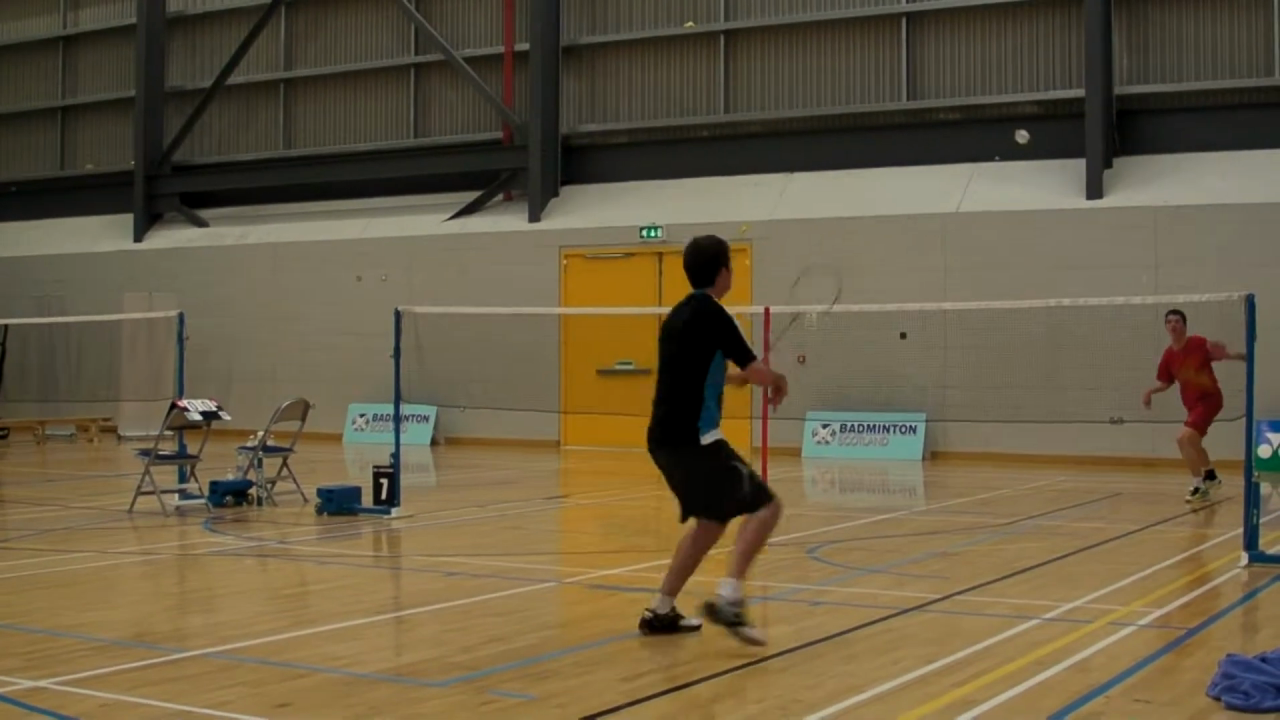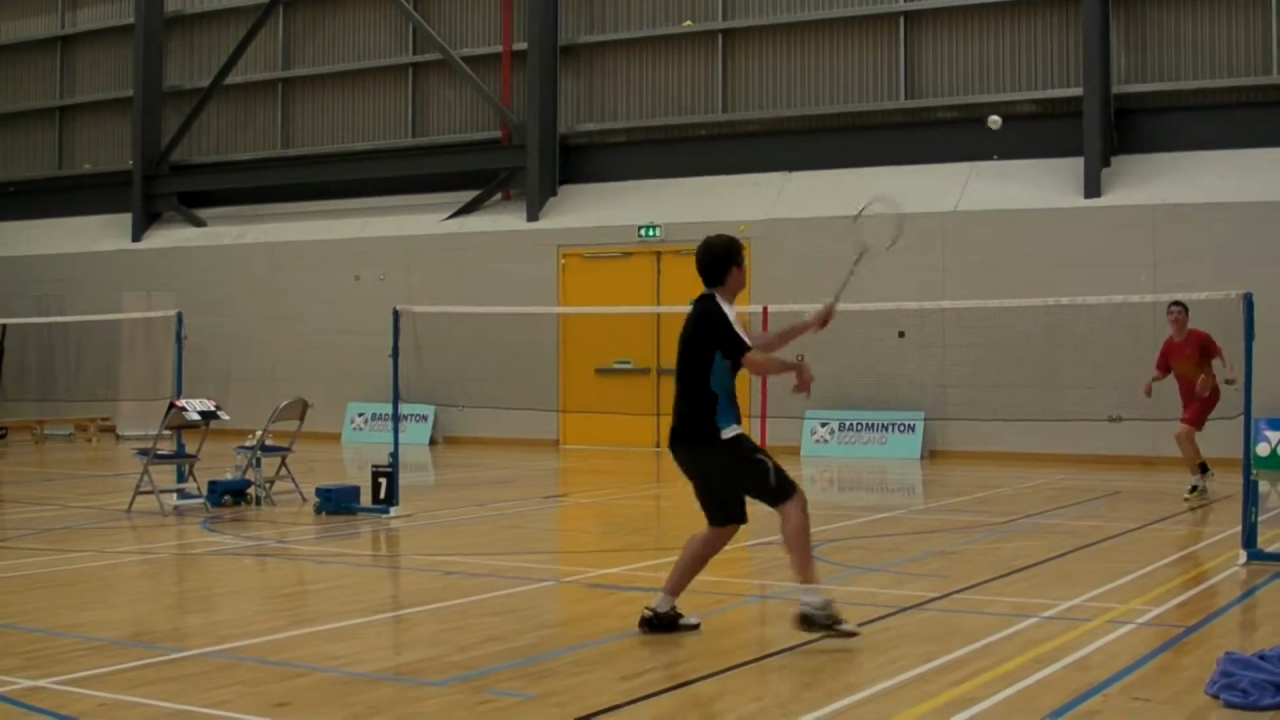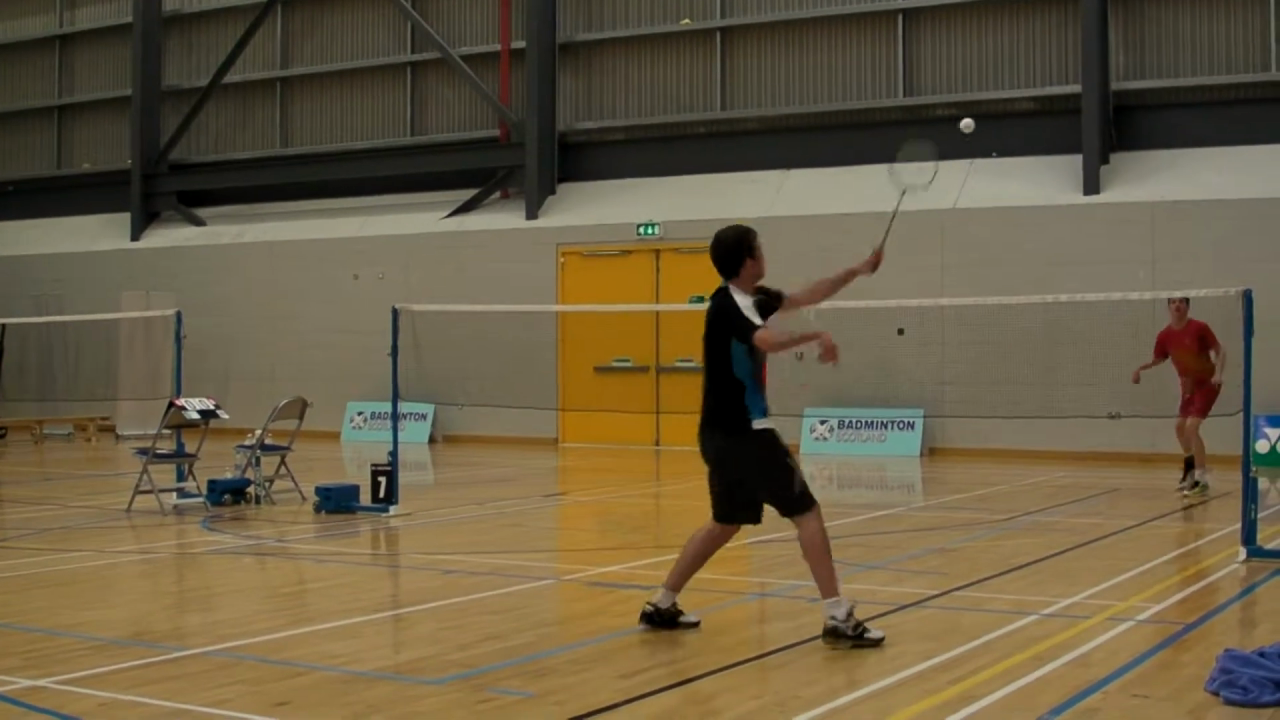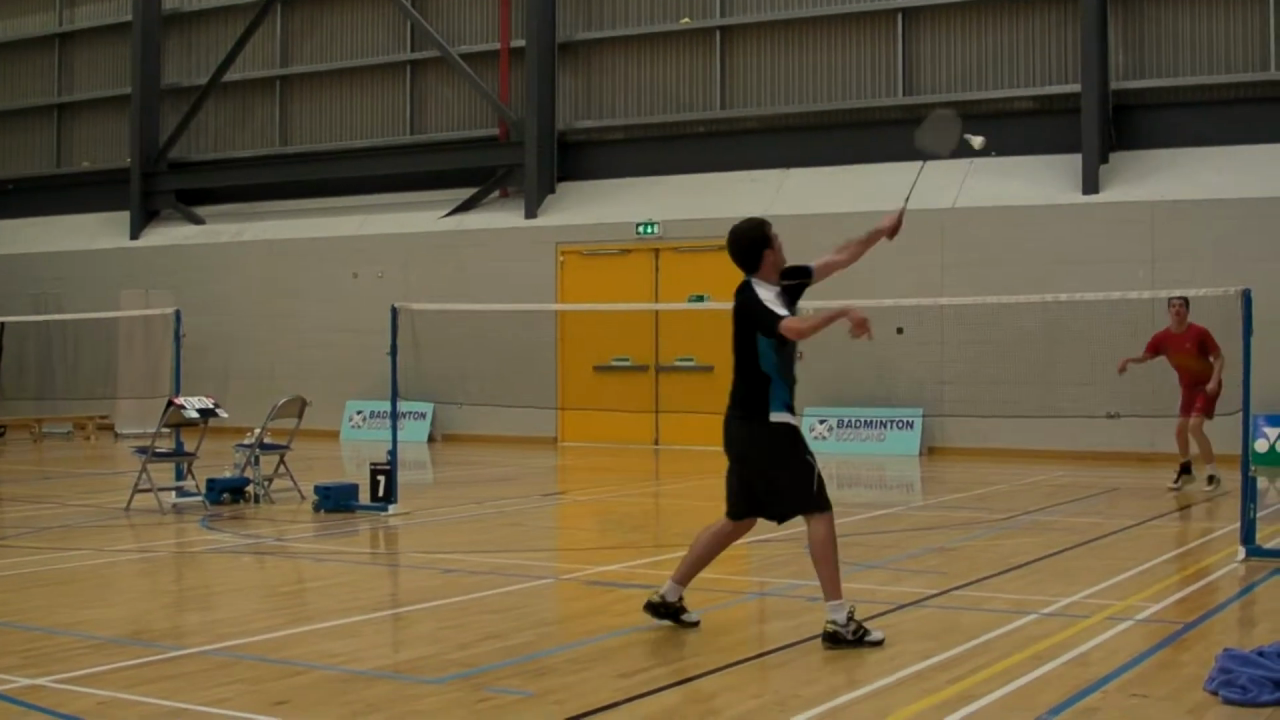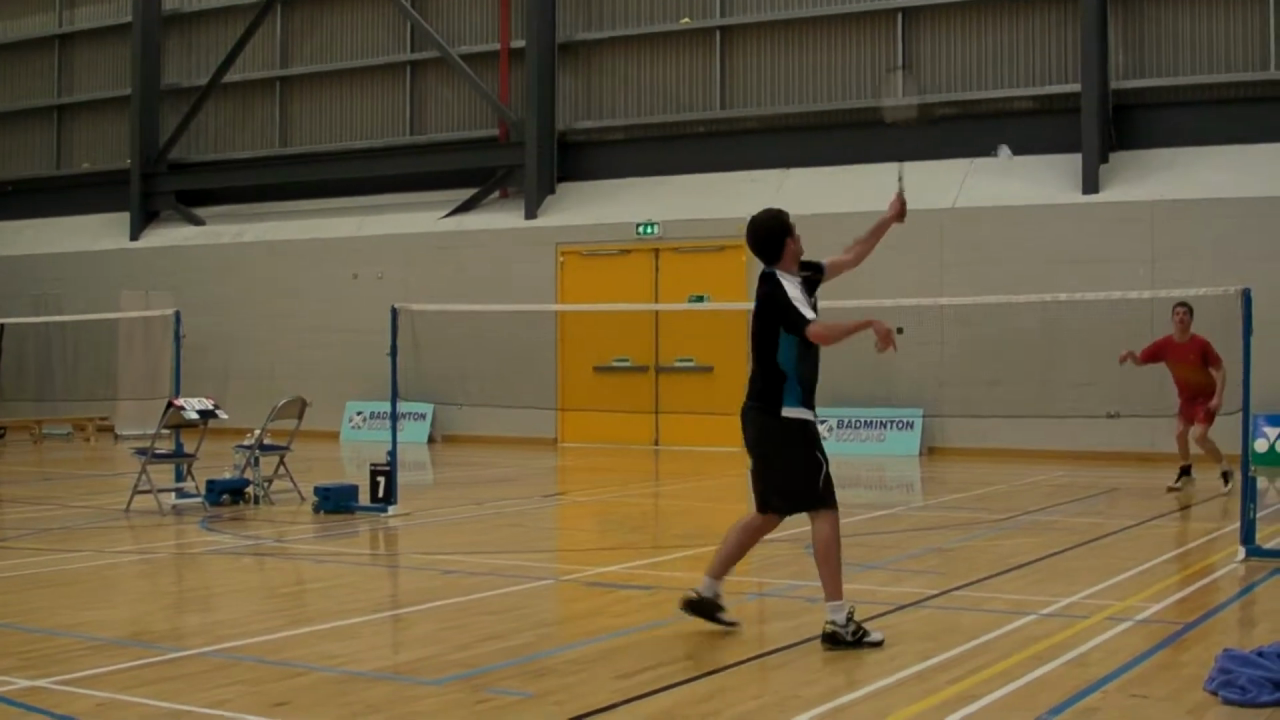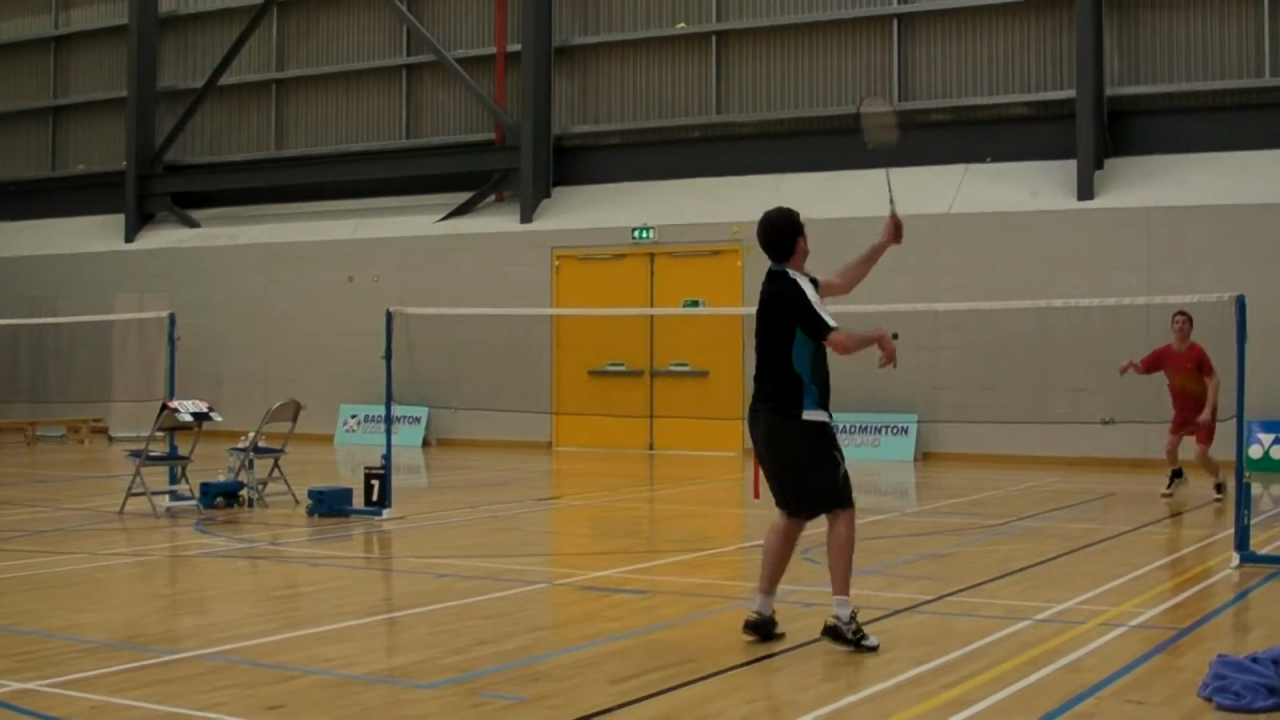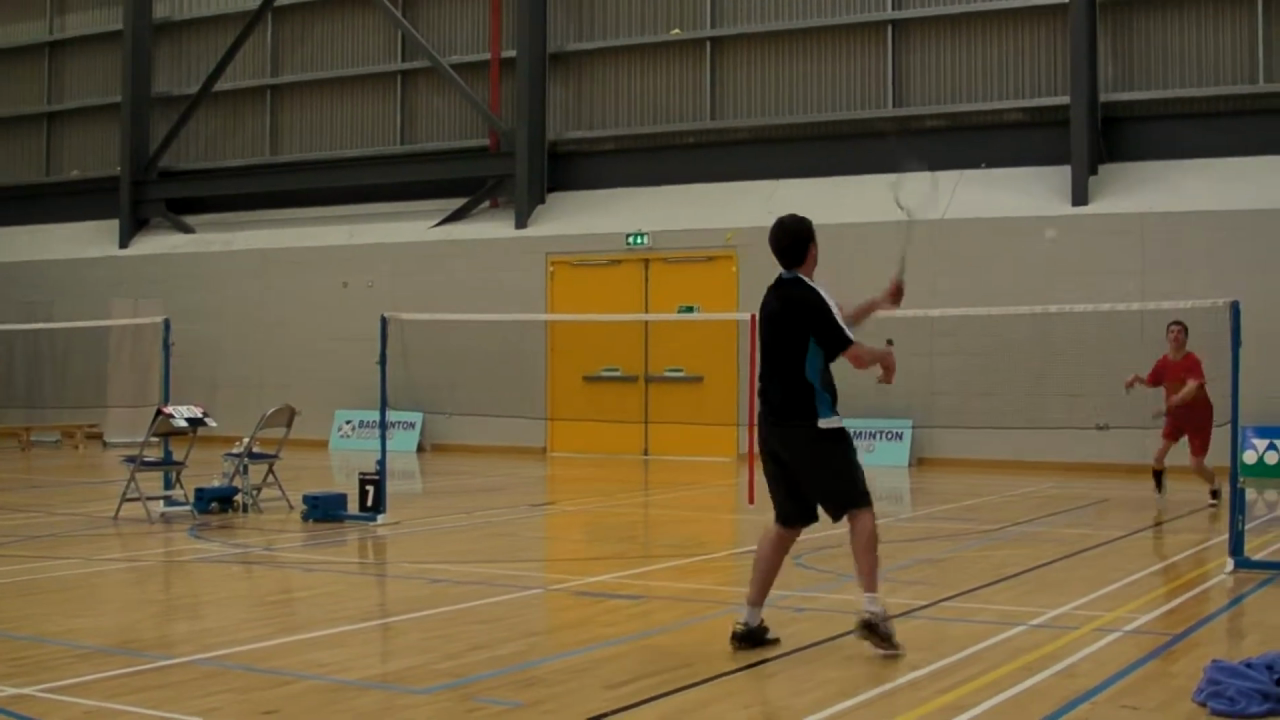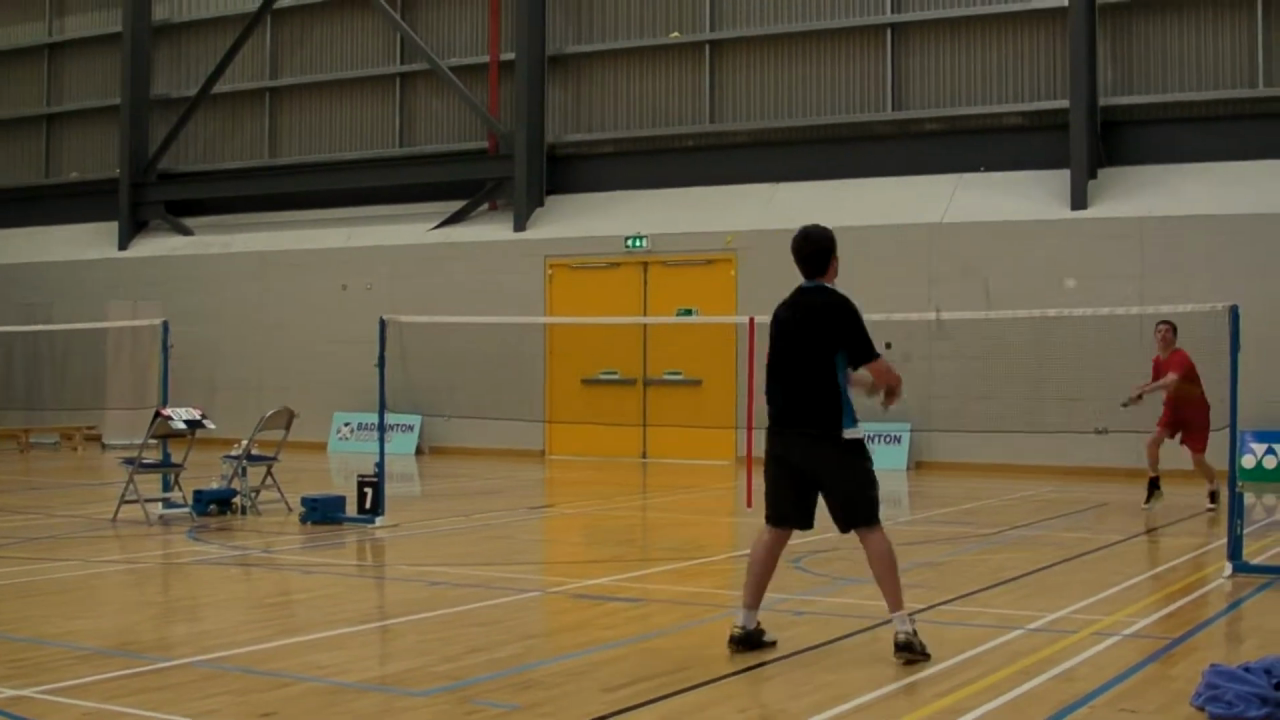
dt=0.1s
person 1, frame 1
left shoulder: (679, 315)
right shoulder: (713, 315)
right elbow: (754, 371)
left wrist: (729, 379)
right wrist: (779, 380)
left hip: (665, 438)
right hip: (694, 442)
left knee: (711, 520)
right knee: (765, 507)
left ankle: (660, 610)
right ankle: (727, 598)
person 1, frame 2
left shoulder: (712, 310)
right shoulder: (714, 312)
left elbow: (753, 347)
right elbow: (755, 362)
left wrist: (808, 325)
right wrist: (796, 367)
left hip: (693, 440)
right hip: (714, 440)
left knee: (722, 524)
right knee: (791, 500)
left ankle: (660, 608)
right ankle: (813, 605)
person 1, frame 3
left shoulder: (743, 300)
right shoulder: (730, 304)
left elbow: (803, 297)
right elbow: (767, 342)
left wrist: (857, 270)
right wrist: (816, 336)
left hip: (721, 434)
right hip: (742, 433)
left knee: (724, 523)
right knee: (807, 512)
left ankle: (661, 604)
right ankle: (838, 618)
person 1, frame 4
left shoulder: (779, 285)
right shoulder: (755, 297)
left elbow: (837, 259)
right elbow: (793, 330)
left wrist: (881, 232)
right wrist: (842, 312)
left hip: (748, 426)
right hip: (768, 426)
left knee: (737, 520)
right knee: (817, 513)
left ankle: (667, 596)
right ankle: (838, 620)
person 1, frame 5
left shoulder: (795, 278)
right shoulder: (778, 289)
left elbow: (847, 257)
right elbow: (820, 334)
left wrist: (888, 219)
right wrist: (871, 323)
left hip: (765, 417)
right hip: (782, 418)
left knee: (767, 513)
right knee: (824, 510)
left ankle: (705, 592)
right ankle: (838, 620)
person 1, frame 6
left shoulder: (780, 282)
right shoulder: (791, 288)
left elbow: (836, 287)
right elbow: (837, 341)
left wrist: (882, 244)
right wrist: (879, 335)
left hip: (767, 417)
right hip: (797, 418)
left knee: (792, 514)
right knee: (841, 510)
left ankle: (761, 612)
right ankle: (842, 616)
person 1, frame 7
left shoulder: (780, 292)
right shoulder: (806, 295)
right elbow: (856, 356)
left wrist: (877, 302)
right wrist: (884, 356)
left hip: (774, 426)
right hip: (810, 425)
left knee: (785, 525)
right knee: (859, 511)
left ankle: (749, 622)
right ankle: (873, 611)
person 1, frame 8
left shoulder: (784, 309)
right shoulder: (837, 306)
right elbow: (879, 373)
left wrist: (858, 380)
right wrist: (891, 384)
left hip: (784, 436)
right hip: (833, 436)
left knee: (775, 529)
right knee: (869, 529)
left ankle: (745, 626)
right ankle: (904, 630)
person 2, frame 1
left shoulder: (1198, 344)
right shoulder: (1168, 355)
left elbow: (1223, 354)
right elbow: (1165, 383)
left wrist: (1236, 355)
right wrist: (1150, 392)
left hip: (1209, 399)
right hip: (1193, 403)
left knee: (1184, 439)
right knee: (1193, 443)
left ankle: (1200, 486)
right ankle: (1210, 476)
person 2, frame 2
left shoulder: (1200, 337)
right shoulder: (1167, 346)
left elbow: (1222, 359)
right elbow: (1163, 371)
left wrist: (1228, 375)
right wrist: (1150, 381)
left hip: (1206, 394)
right hip: (1189, 397)
left knee: (1181, 435)
right knee: (1187, 437)
left ankle: (1200, 484)
right ankle: (1204, 470)
person 2, frame 3
left shoulder: (1199, 328)
right shoulder: (1164, 334)
left elbow: (1219, 350)
right elbow: (1159, 358)
left wrist: (1218, 373)
right wrist: (1140, 368)
left hip: (1206, 385)
right hip: (1188, 386)
left knee: (1191, 427)
right knee: (1180, 428)
left ankle: (1201, 480)
right ankle: (1190, 466)
person 2, frame 4
left shoulder: (1199, 333)
right shoulder: (1163, 336)
left elbow: (1218, 357)
right elbow: (1147, 355)
left wrist: (1214, 380)
right wrist: (1129, 360)
left hip: (1206, 386)
right hip: (1188, 387)
left knee: (1194, 427)
right knee: (1180, 429)
left ankle: (1213, 474)
right ankle: (1185, 470)
person 2, frame 5
left shoulder: (1201, 344)
right shoulder: (1164, 344)
left elbow: (1220, 370)
right elbow: (1140, 360)
left wrist: (1218, 398)
right wrist: (1130, 355)
left hip: (1207, 396)
right hip: (1187, 397)
left knee: (1199, 435)
right knee: (1180, 434)
left ankle: (1225, 469)
right ankle: (1185, 472)
person 2, frame 6
left shoulder: (1198, 352)
right shoulder: (1163, 352)
left elbow: (1214, 381)
right elbow: (1141, 369)
left wrist: (1208, 410)
right wrist: (1131, 364)
left hip: (1201, 408)
right hip: (1181, 407)
left knee: (1200, 455)
right knee: (1170, 447)
left ankle: (1219, 482)
right ankle: (1177, 476)
person 2, frame 7
left shoulder: (1192, 361)
right shoulder: (1162, 363)
left elbow: (1192, 388)
right elbow: (1151, 383)
left wrist: (1169, 404)
right wrist: (1136, 378)
left hip: (1198, 415)
right hip: (1176, 414)
left knee: (1196, 466)
right knee: (1159, 455)
left ankle: (1215, 488)
right ankle: (1158, 477)
person 2, frame 8
left shoulder: (1180, 357)
right shoulder: (1157, 360)
left elbow: (1171, 380)
left wrist: (1143, 390)
right wrist: (1142, 387)
left hip: (1196, 410)
right hip: (1173, 408)
left knee: (1198, 461)
right knee: (1152, 441)
left ankle: (1213, 490)
right ankle: (1154, 486)
